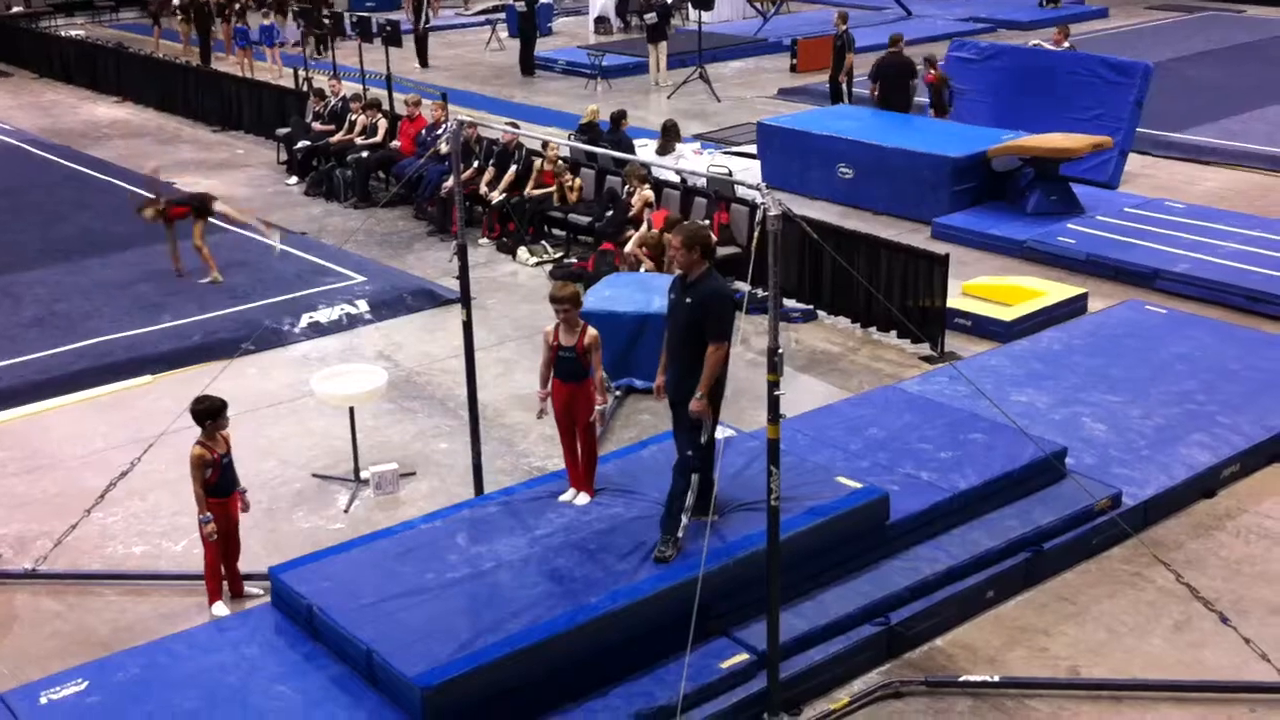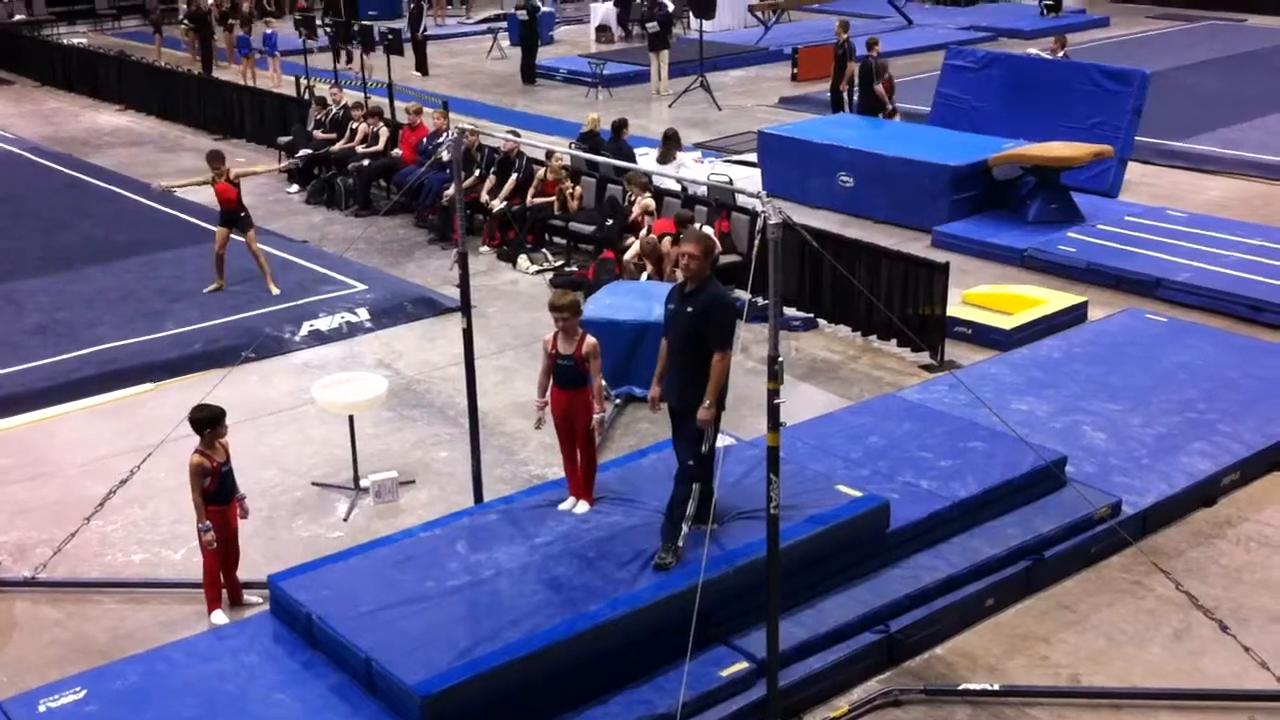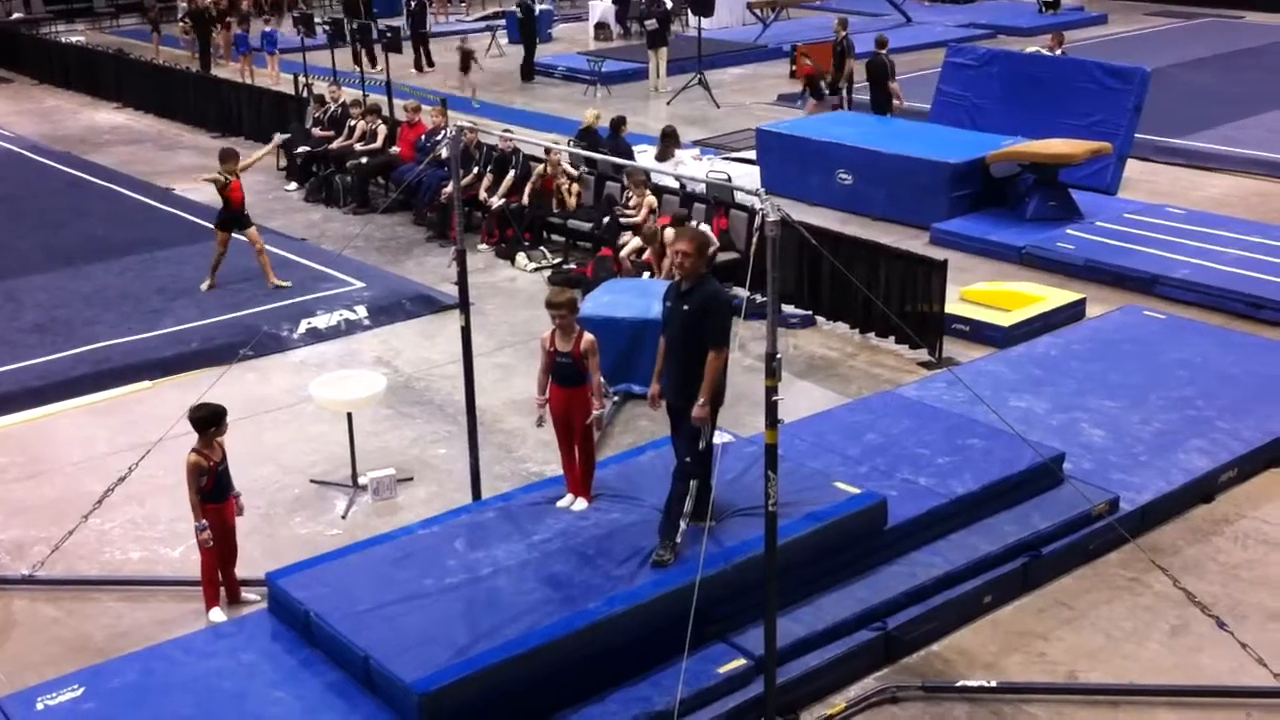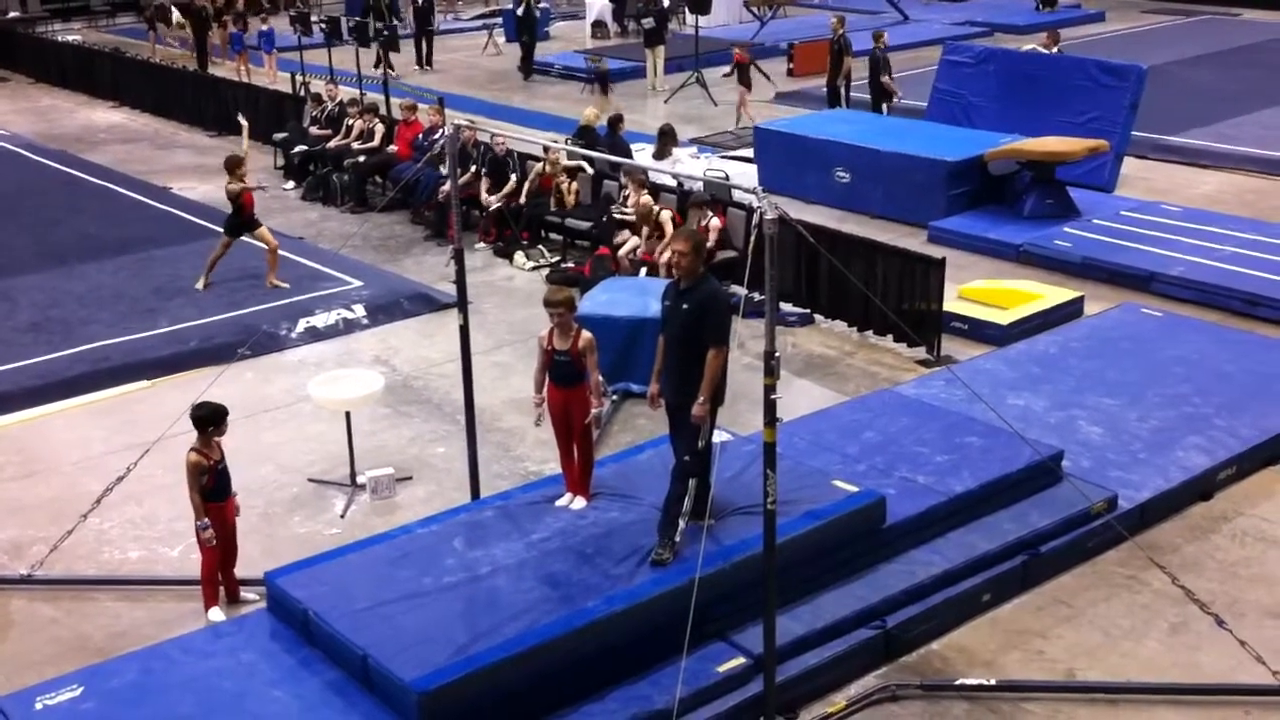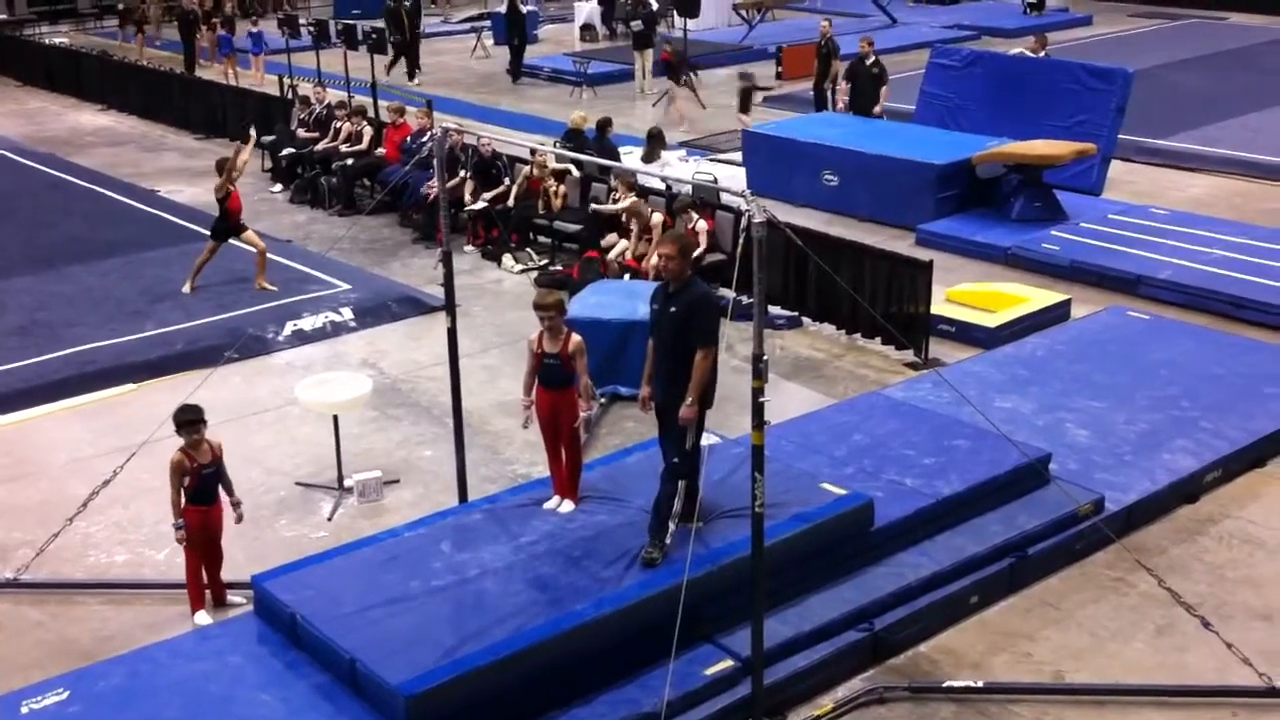
dt=0.7s
person 1, frame 1
left shoulder: (716, 292)
right shoulder: (679, 283)
left elbow: (718, 348)
left wrist: (702, 395)
right wrist: (662, 372)
left hip: (699, 390)
right hip: (678, 384)
left knee: (688, 459)
right knee: (694, 451)
left ankle: (671, 533)
right ankle: (702, 505)
person 1, frame 2
left shoulder: (718, 300)
right shoulder: (675, 293)
left elbow: (722, 355)
left wrist: (709, 403)
right wrist: (657, 382)
left hip: (701, 399)
right hip: (677, 393)
left knee: (690, 468)
right knee: (692, 460)
left ankle: (671, 540)
right ankle: (702, 514)
person 1, frame 3
left shoulder: (714, 298)
right shoulder: (672, 291)
left elbow: (717, 353)
left wrist: (704, 401)
right wrist: (657, 380)
left hip: (699, 396)
right hip: (675, 390)
left knee: (687, 465)
right knee: (693, 456)
left ankle: (669, 537)
right ankle: (700, 510)
person 1, frame 4
left shoulder: (713, 296)
right shoulder: (671, 289)
left elbow: (717, 351)
left wrist: (704, 399)
right wrist: (656, 380)
left hip: (698, 395)
right hip: (674, 389)
left knee: (687, 464)
right knee: (690, 456)
left ankle: (668, 536)
right ankle: (699, 508)
person 1, frame 5
left shoulder: (702, 298)
right shoulder: (659, 293)
left elbow: (705, 353)
left wrist: (692, 401)
right wrist: (646, 383)
left hip: (688, 396)
right hip: (664, 391)
left knee: (677, 465)
right knee: (675, 457)
left ankle: (658, 537)
right ankle: (687, 510)
person 2, frame 1
left shoulder: (590, 335)
right shoulder: (550, 333)
left elbow: (597, 371)
right elbow: (546, 366)
left wrist: (600, 402)
right wrist: (542, 397)
left hip: (583, 391)
right hip: (560, 391)
left knee: (587, 441)
right knee: (567, 440)
left ankle: (587, 488)
right ankle: (574, 484)
person 2, frame 2
left shoulder: (589, 344)
right shoulder: (549, 341)
left elbow: (596, 379)
right elbow: (545, 374)
left wrist: (599, 411)
right wrist: (540, 406)
left hip: (582, 399)
right hip: (559, 399)
left knee: (586, 449)
right knee: (567, 448)
left ankle: (586, 496)
right ankle: (574, 493)
person 2, frame 3
left shoulder: (587, 341)
right shoulder: (547, 339)
left elbow: (595, 376)
right elbow: (544, 372)
left wrist: (598, 408)
right wrist: (541, 404)
left hip: (580, 396)
right hip: (558, 397)
left knee: (584, 446)
right knee: (565, 446)
left ankle: (584, 493)
right ankle: (572, 490)
person 2, frame 4
left shoulder: (585, 339)
right shoulder: (544, 337)
left elbow: (593, 374)
right elbow: (540, 371)
left wrist: (596, 405)
right wrist: (538, 402)
left hip: (579, 395)
right hip: (556, 395)
left knee: (583, 445)
right knee: (563, 445)
left ankle: (582, 492)
right ankle: (570, 489)
person 2, frame 5
left shoulder: (575, 342)
right shoulder: (534, 341)
left elbow: (583, 377)
right elbow: (530, 373)
left wrist: (585, 408)
right wrist: (527, 404)
left hip: (567, 398)
right hip: (544, 398)
left knee: (571, 448)
right knee: (551, 448)
left ankle: (571, 495)
right ankle: (558, 492)
person 3, frame 1
left shoulder: (224, 437)
right shoulder: (199, 452)
right elbow: (198, 488)
left wrist: (241, 492)
right wrist: (205, 519)
left hip: (230, 501)
right hip: (213, 506)
left knee: (232, 548)
right knee: (214, 554)
left ankle: (237, 588)
right ankle: (215, 599)
person 3, frame 2
left shoulder: (223, 445)
right shoulder: (198, 461)
right elbow: (197, 496)
left wrist: (240, 499)
right wrist: (204, 527)
left hip: (229, 508)
right hip: (212, 514)
left knee: (232, 556)
right knee: (213, 562)
left ankle: (236, 596)
right ankle: (214, 608)
person 3, frame 3
left shoulder: (219, 443)
right shoulder: (195, 460)
right elbow: (193, 494)
left wrist: (236, 496)
right wrist: (200, 526)
left hip: (226, 506)
right hip: (209, 512)
left knee: (229, 553)
right knee: (211, 559)
left ankle: (234, 593)
right ankle: (213, 605)
person 3, frame 4
left shoulder: (216, 444)
right shoulder: (195, 459)
right elbow: (194, 493)
left wrist: (233, 497)
right wrist: (203, 525)
left hip: (226, 506)
right hip: (210, 511)
left knee: (230, 553)
right knee: (212, 559)
left ankle: (233, 593)
right ankle: (211, 605)
person 3, frame 5
left shoulder: (215, 447)
right shoulder: (179, 460)
left elbow: (223, 476)
right elbow: (175, 493)
left wrist: (235, 502)
right wrist: (178, 525)
left hip: (214, 509)
right hip: (193, 514)
left knee: (215, 556)
right knee: (195, 561)
left ankle: (220, 596)
right ankle: (198, 608)
